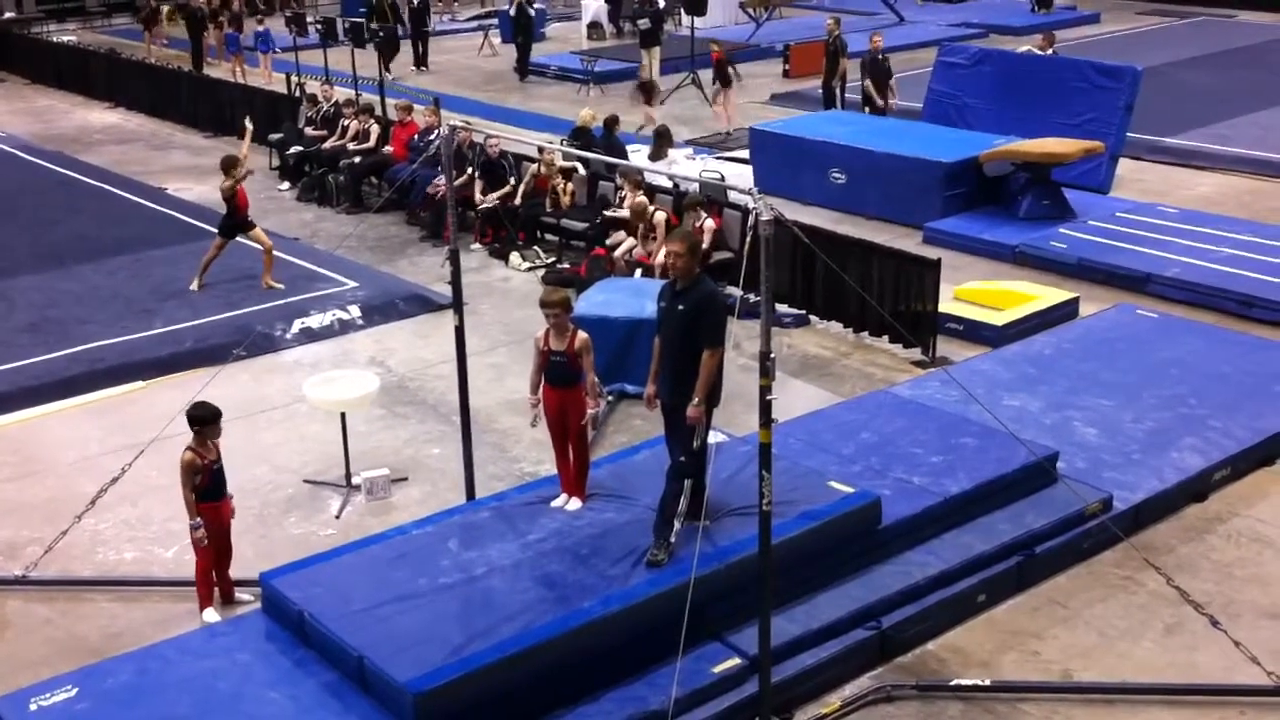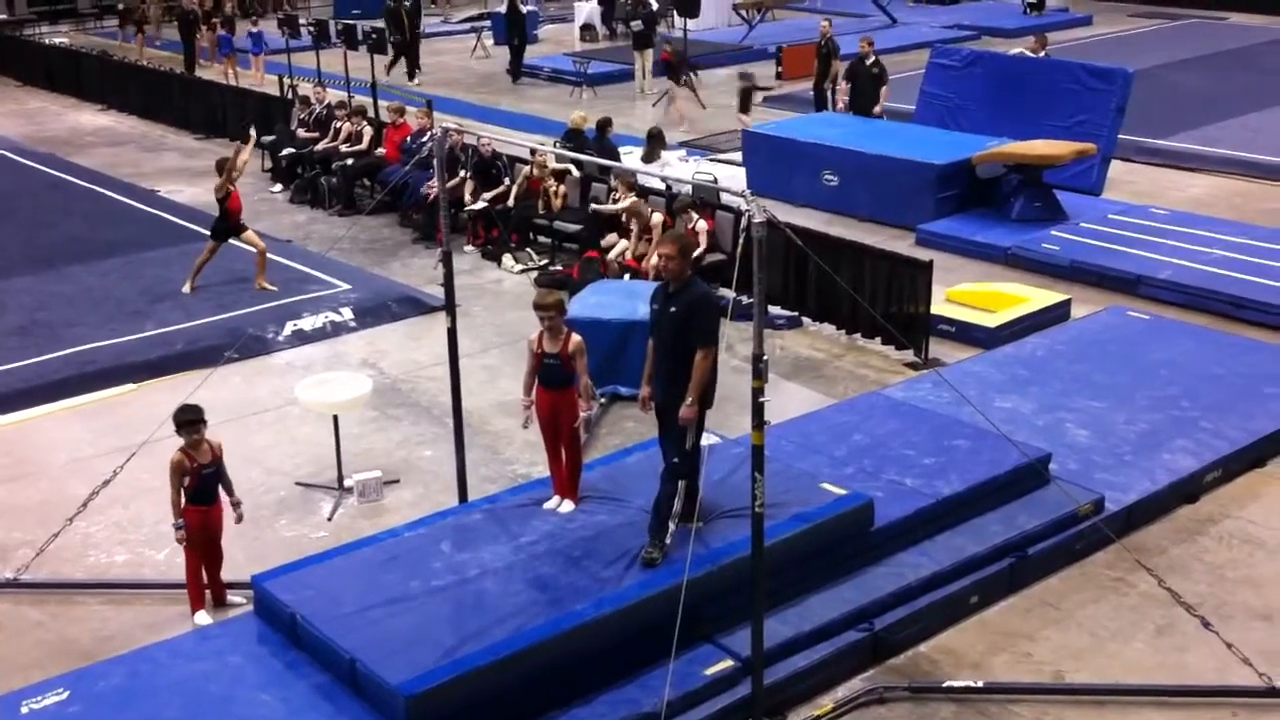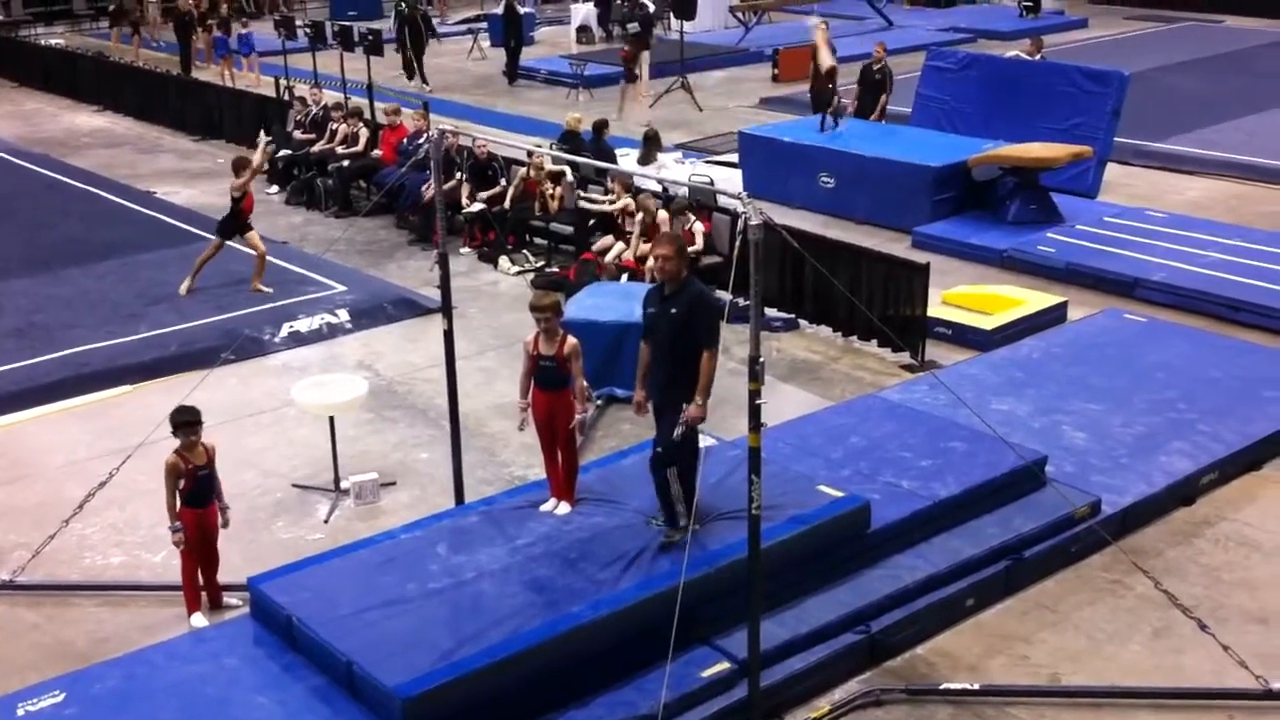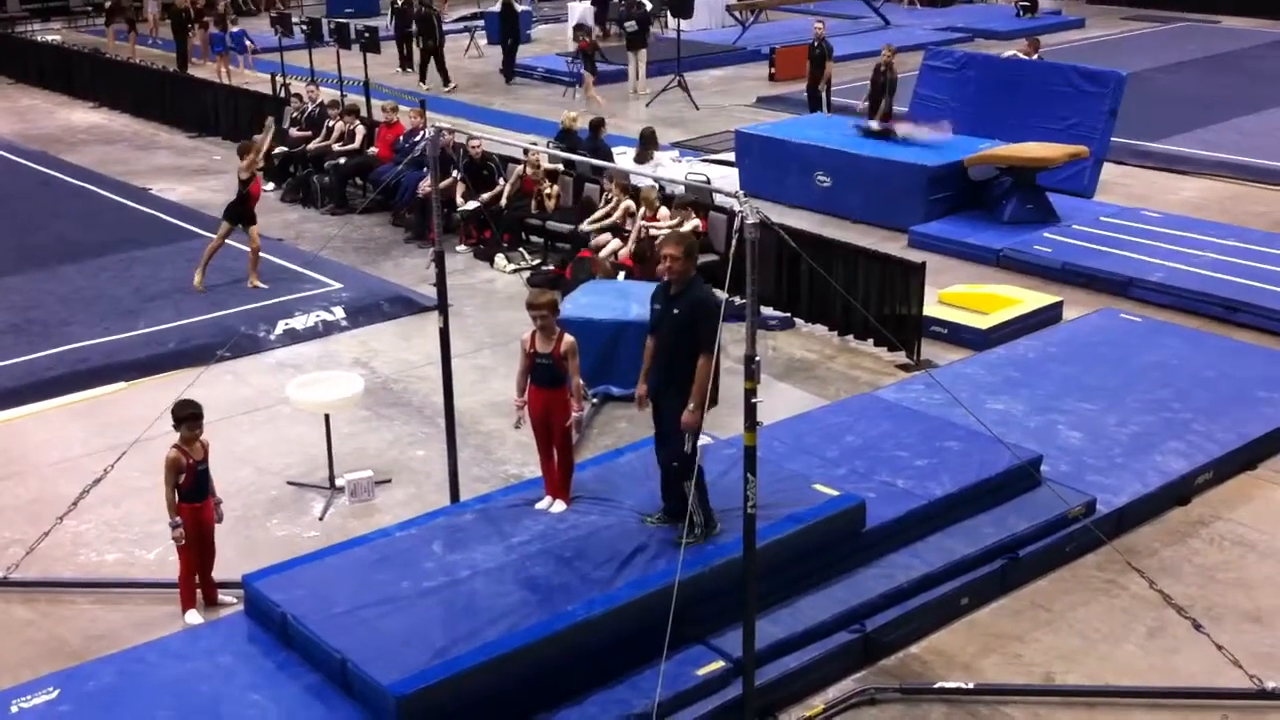
dt=0.5s
person 1, frame 1
left shoulder: (709, 297)
right shoulder: (667, 290)
left elbow: (713, 352)
left wrist: (699, 400)
right wrist: (652, 381)
left hip: (694, 395)
right hip: (670, 390)
left knee: (682, 464)
right knee: (685, 457)
left ankle: (664, 536)
right ankle: (695, 509)
person 1, frame 2
left shoulder: (702, 298)
right shoulder: (659, 293)
left elbow: (705, 353)
left wrist: (692, 401)
right wrist: (646, 383)
left hip: (688, 396)
right hip: (664, 391)
left knee: (677, 465)
right knee: (675, 457)
left ankle: (658, 537)
right ankle: (687, 510)
person 1, frame 3
left shoulder: (700, 299)
right shoulder: (652, 296)
left elbow: (709, 352)
left wrist: (700, 401)
right wrist: (640, 387)
left hip: (686, 395)
right hip: (661, 391)
left knee: (663, 456)
right knee: (678, 454)
left ankle: (679, 520)
right ankle: (682, 512)
person 1, frame 4
left shoulder: (704, 300)
right shoulder: (660, 292)
left elbow: (707, 357)
left wrist: (695, 405)
right wrist: (643, 381)
left hip: (687, 395)
right hip: (662, 390)
left knee: (682, 460)
right knee: (665, 454)
left ankle: (703, 522)
right ankle: (673, 509)
person 2, frame 1
left shoulder: (214, 445)
right shoulder: (190, 458)
right elbow: (187, 492)
left wrist: (228, 499)
right wrist: (195, 524)
left hip: (221, 506)
right hip: (205, 512)
left knee: (224, 553)
right knee: (206, 559)
left ankle: (227, 594)
right ankle: (206, 605)
person 2, frame 2
left shoulder: (215, 447)
right shoulder: (179, 460)
left elbow: (223, 476)
right elbow: (175, 493)
left wrist: (235, 502)
right wrist: (178, 525)
left hip: (214, 509)
right hip: (193, 514)
left knee: (215, 556)
right knee: (195, 561)
left ankle: (220, 596)
right ankle: (198, 608)
person 2, frame 3
left shoulder: (209, 449)
right shoulder: (174, 462)
right elbow: (171, 496)
left wrist: (223, 508)
right wrist: (175, 528)
left hip: (210, 512)
right hip: (189, 516)
left knee: (211, 557)
right knee: (191, 563)
left ankle: (216, 598)
right ankle: (194, 610)
person 2, frame 4
left shoulder: (204, 444)
right shoulder: (174, 456)
right elbow: (169, 491)
left wrist: (216, 503)
right wrist: (175, 523)
left hip: (205, 507)
right hip: (187, 512)
left knee: (208, 554)
right knee: (189, 561)
left ankle: (210, 595)
right ankle: (188, 607)
person 3, frame 1
left shoulder: (581, 339)
right shoulder: (541, 338)
left elbow: (589, 374)
right elbow: (536, 372)
left wrist: (592, 406)
right wrist: (534, 402)
left hip: (574, 396)
right hip: (551, 396)
left knee: (578, 446)
right knee: (559, 446)
left ankle: (578, 493)
right ankle: (565, 490)
person 3, frame 2
left shoulder: (575, 342)
right shoulder: (534, 341)
left elbow: (583, 377)
right elbow: (530, 373)
left wrist: (585, 408)
right wrist: (527, 404)
left hip: (567, 398)
right hip: (544, 398)
left knee: (571, 448)
right knee: (551, 448)
left ankle: (571, 495)
right ankle: (558, 492)
person 3, frame 3
left shoulder: (570, 345)
right shoulder: (530, 343)
left elbow: (578, 379)
right elbow: (526, 375)
left wrist: (580, 411)
right wrist: (523, 407)
left hip: (563, 401)
right hip: (540, 401)
left knee: (567, 450)
right knee: (548, 450)
left ankle: (567, 497)
right ankle: (555, 495)
person 3, frame 4
left shoulder: (567, 342)
right shoulder: (527, 340)
left elbow: (574, 378)
right elbow: (523, 374)
left wrist: (577, 409)
right wrist: (520, 405)
left hip: (559, 398)
right hip: (537, 398)
left knee: (563, 449)
right knee: (544, 448)
left ankle: (563, 495)
right ankle: (550, 493)
